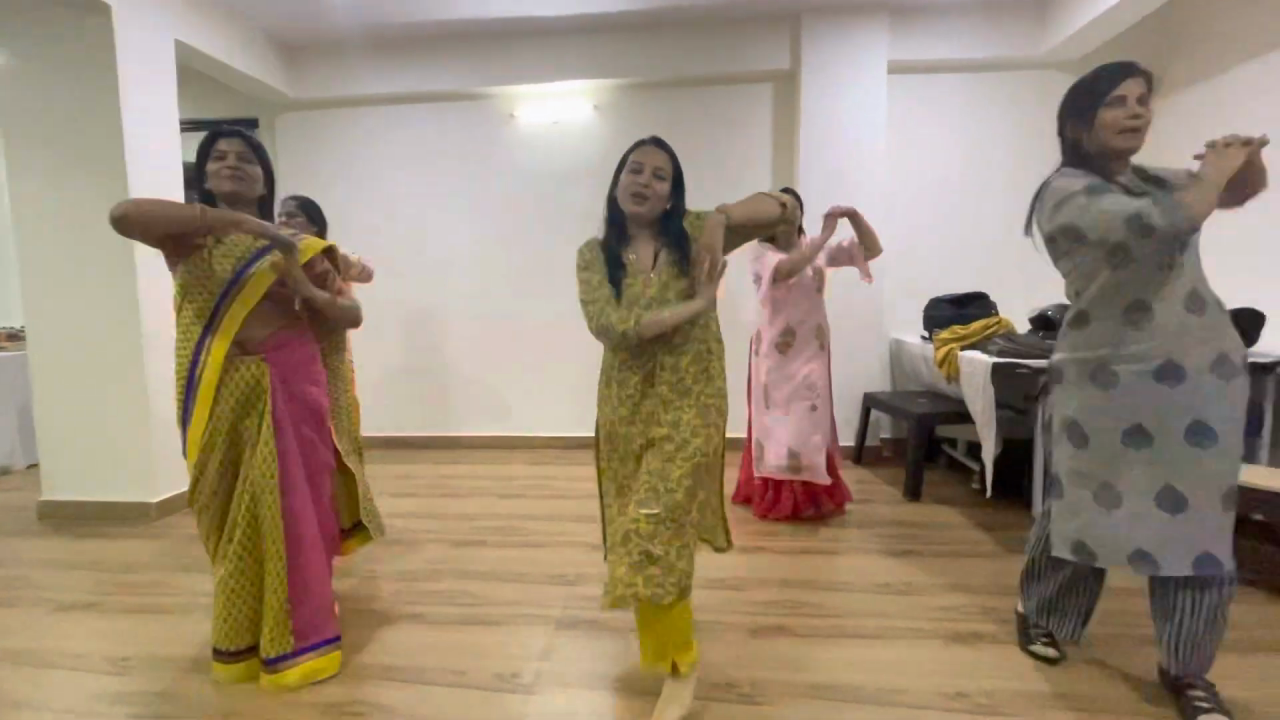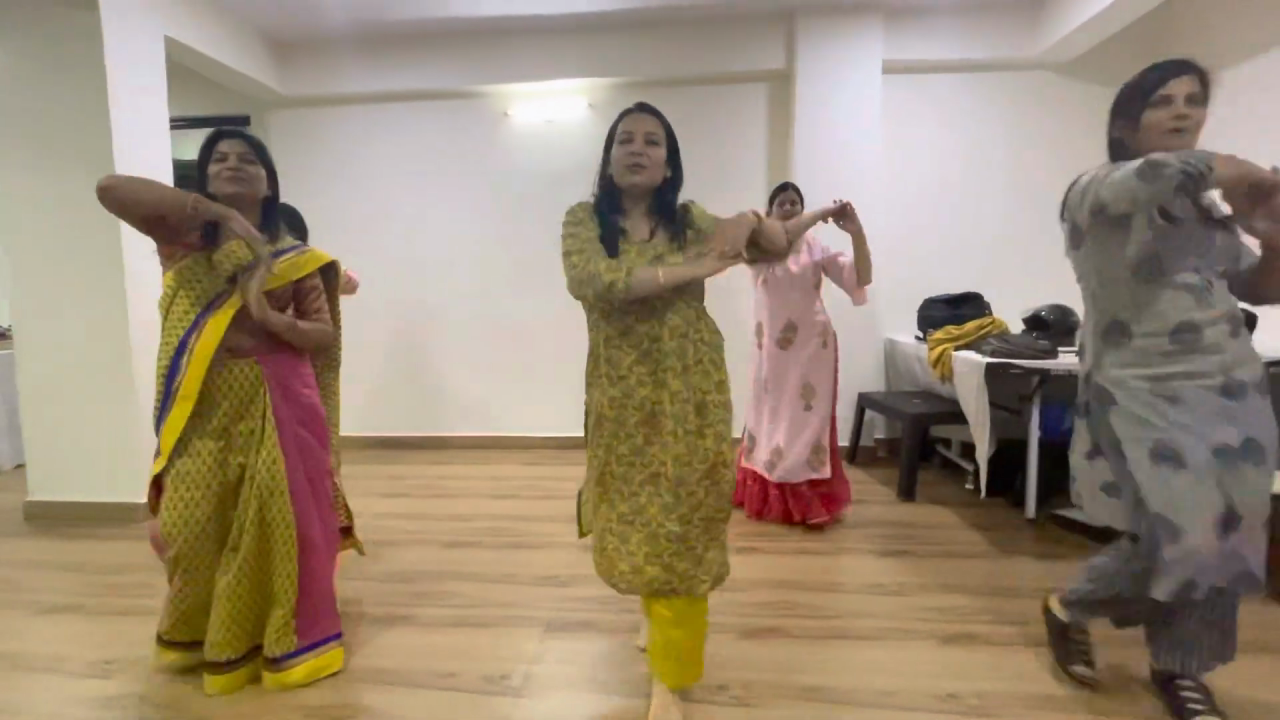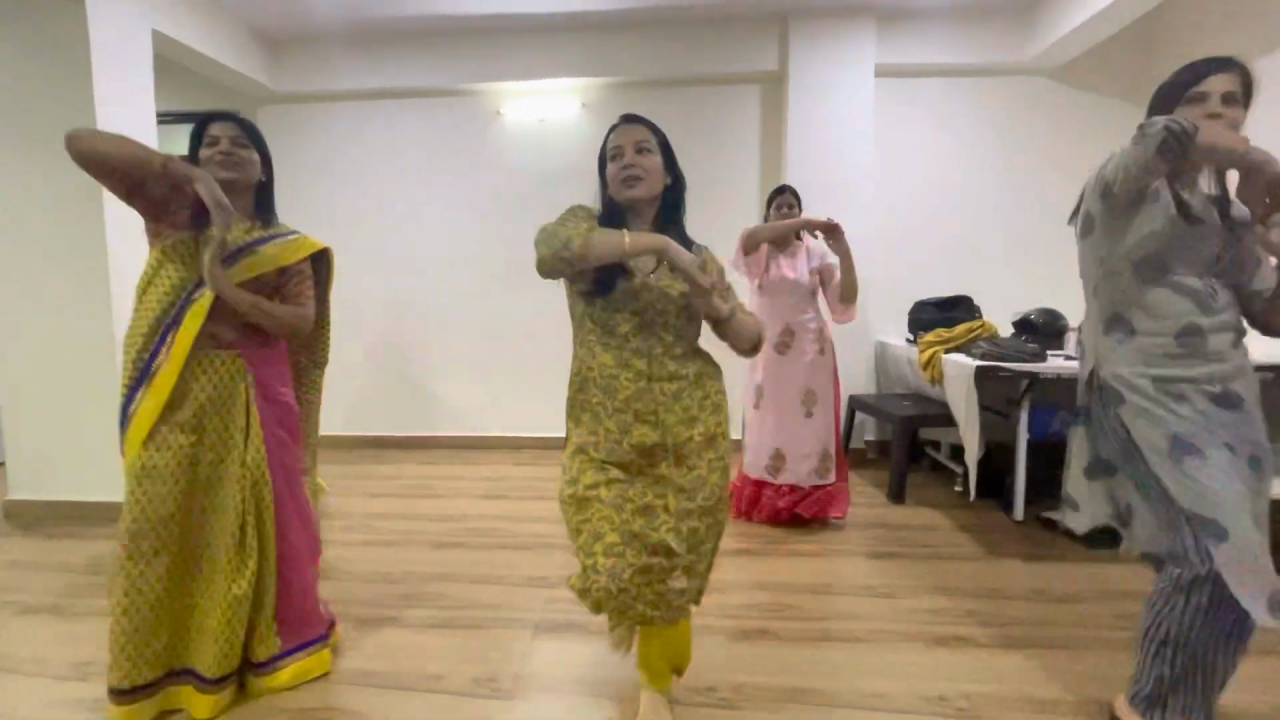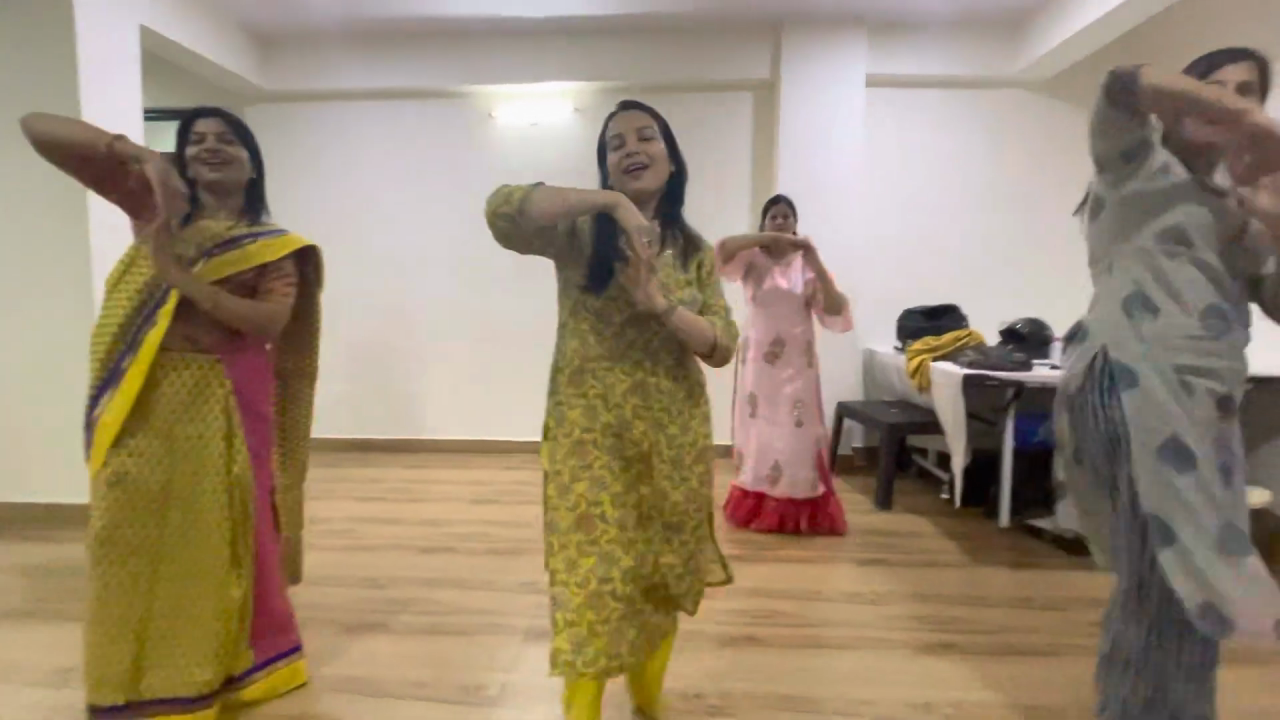
dt=0.2s
person 1, frame 1
left shoulder: (1153, 179)
right shoulder: (1066, 193)
left elbow: (1243, 188)
right elbow: (1157, 226)
left wrist: (1242, 160)
right wrist: (1214, 178)
left hip: (1201, 370)
right hip: (1107, 377)
left knee: (1198, 516)
right knee: (1082, 505)
left ankle: (1184, 666)
right ankle: (1036, 609)
person 1, frame 2
left shoulder: (1203, 207)
right shoulder: (1099, 191)
right elbow: (1177, 169)
right hip: (1141, 395)
left knee: (1225, 537)
right knee: (1180, 540)
left ankle: (1178, 665)
right ankle: (1068, 608)
person 1, frame 3
right shoulder: (1121, 183)
right elbow: (1170, 139)
left hip: (1225, 399)
right hip: (1141, 396)
left knee: (1220, 553)
right knee: (1214, 552)
person 1, frame 4
right shoulder: (1134, 165)
right elbow: (1127, 85)
left hip: (1209, 397)
right hip: (1134, 381)
left knee: (1181, 562)
right knee: (1180, 563)
person 2, frame 1
left shoulder: (695, 236)
right shoulder: (596, 253)
left elbow: (783, 210)
right elbow: (608, 327)
left wrist: (724, 217)
right wrist: (696, 305)
left hip: (687, 411)
right hip: (623, 414)
left knee: (655, 531)
right knee: (634, 530)
left ankle: (680, 664)
right ankle: (668, 629)
person 2, frame 2
left shoulder: (689, 219)
right shoulder: (584, 219)
left elbow: (779, 243)
right elbow: (593, 283)
left wrist: (750, 224)
right wrist: (694, 268)
left hip: (691, 396)
right hip: (620, 400)
left knee: (680, 531)
right knee: (630, 526)
right ankle: (663, 625)
person 2, frame 3
left shoulder: (692, 253)
right shoulder: (584, 228)
left elbow: (751, 341)
right elbow: (550, 252)
left wrist: (715, 304)
right wrist: (657, 244)
left hip: (690, 428)
right hip: (604, 429)
left knee: (670, 561)
right knee: (609, 565)
right ankle: (626, 610)
person 2, frame 4
left shoulder: (694, 250)
right shoulder: (580, 229)
left elbow: (722, 347)
right elbow: (502, 211)
left wrist: (659, 301)
right wrist: (609, 202)
left hip: (673, 433)
right hip: (588, 432)
left knee: (662, 578)
right knee: (592, 583)
person 3, frame 1
left shoulder: (295, 247)
right shoulder: (184, 231)
left elbow: (351, 315)
right elbow: (123, 215)
left wrist: (308, 293)
right wrist: (235, 220)
left hip: (288, 379)
right hip: (220, 387)
left knee: (293, 500)
right knee: (225, 506)
left ankle: (301, 633)
right ankle: (248, 626)
person 3, frame 2
left shoulder: (295, 256)
right shoulder: (181, 232)
left elbow: (325, 336)
right elbow: (110, 189)
left wrist: (268, 318)
right wrist: (222, 214)
left hip: (278, 392)
right hip: (204, 397)
left knee: (287, 514)
right knee: (189, 522)
left ankle: (299, 638)
right ankle: (196, 632)
person 3, frame 3
left shoulder: (286, 244)
right shoulder: (170, 212)
left elbow: (304, 323)
right elbow: (81, 144)
left wrist: (229, 291)
right wrist: (190, 175)
left hip: (254, 391)
right hip: (176, 394)
left knee: (264, 516)
right knee: (160, 523)
left ankle: (285, 640)
right ankle: (158, 667)
person 3, frame 4
left shoulder: (271, 245)
right shoulder: (151, 204)
left elbow: (272, 321)
right elbow: (37, 127)
left wrist: (184, 279)
right wrist: (141, 157)
left hip: (230, 397)
right hip: (148, 395)
left knee: (230, 527)
right knee: (139, 529)
left ankle: (252, 656)
person 4, frame 1
left shoulder: (819, 249)
right shoulder: (761, 252)
left elbow: (872, 250)
right elbow: (785, 270)
left wrist: (852, 215)
right wrist: (826, 234)
left hip: (810, 351)
right hip: (772, 350)
left knee: (810, 424)
right knee: (773, 422)
left ankle: (811, 497)
right ankle: (771, 497)
person 4, frame 2
left shoulder: (817, 248)
left elbow: (861, 280)
left wrist: (855, 229)
left hip: (813, 345)
right hip: (773, 345)
left knee: (810, 420)
right knee: (770, 417)
left ankle: (810, 501)
right ankle: (766, 499)
person 4, frame 3
left shoulder: (816, 253)
right shoulder: (758, 250)
left elbow: (845, 300)
right elbow: (749, 238)
left wrist: (843, 251)
right wrist: (803, 224)
left hip: (810, 351)
right hip: (769, 351)
left knee: (811, 423)
right knee: (767, 425)
left ankle: (809, 502)
right ankle: (761, 500)
person 4, frame 4
left shoulder: (808, 265)
right shoulder: (753, 260)
left elbow: (836, 311)
right elbow: (723, 248)
left wrist: (819, 266)
right wrist: (772, 238)
left hip: (798, 363)
right hip: (758, 360)
left knee: (798, 435)
right knee: (759, 433)
left ankle: (801, 513)
right ankle: (757, 509)
